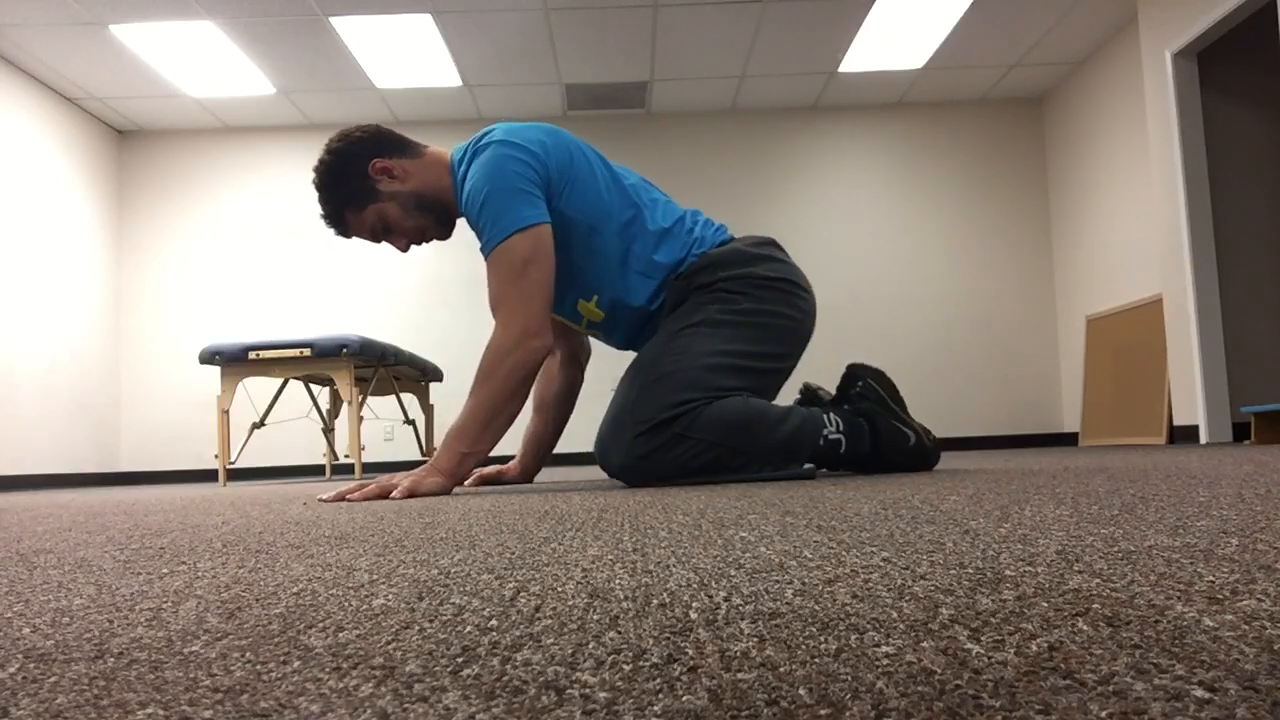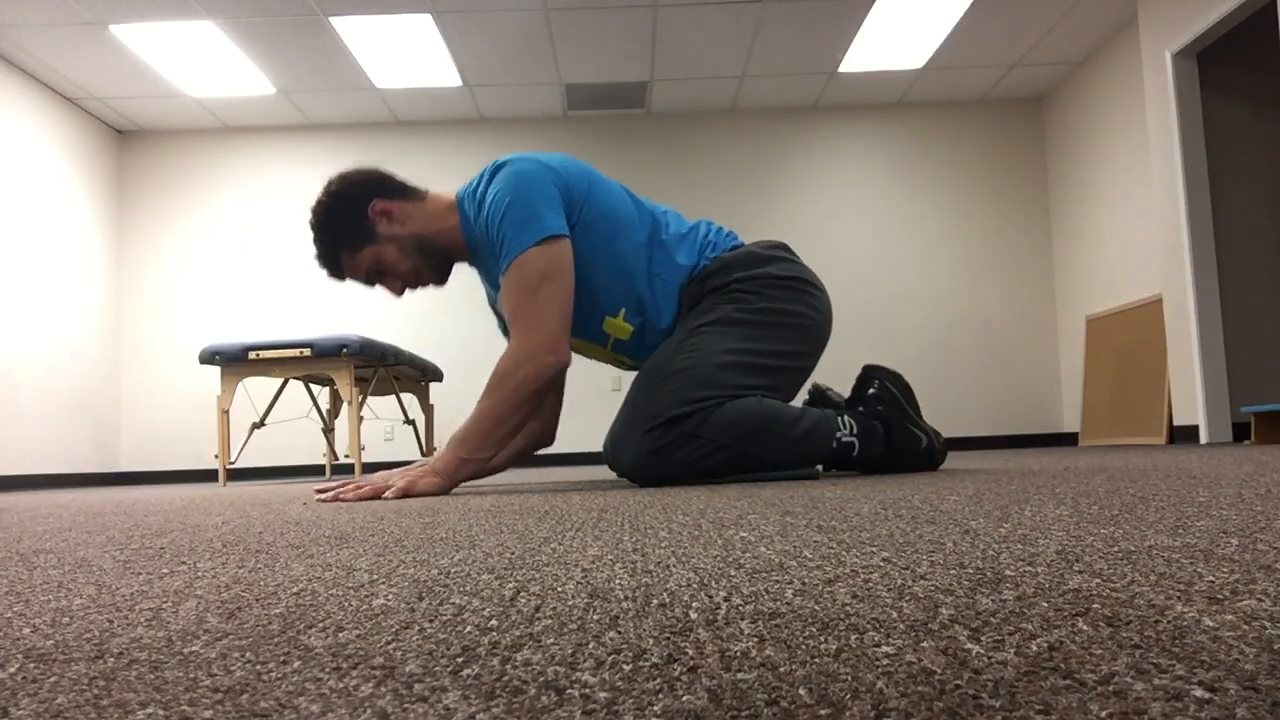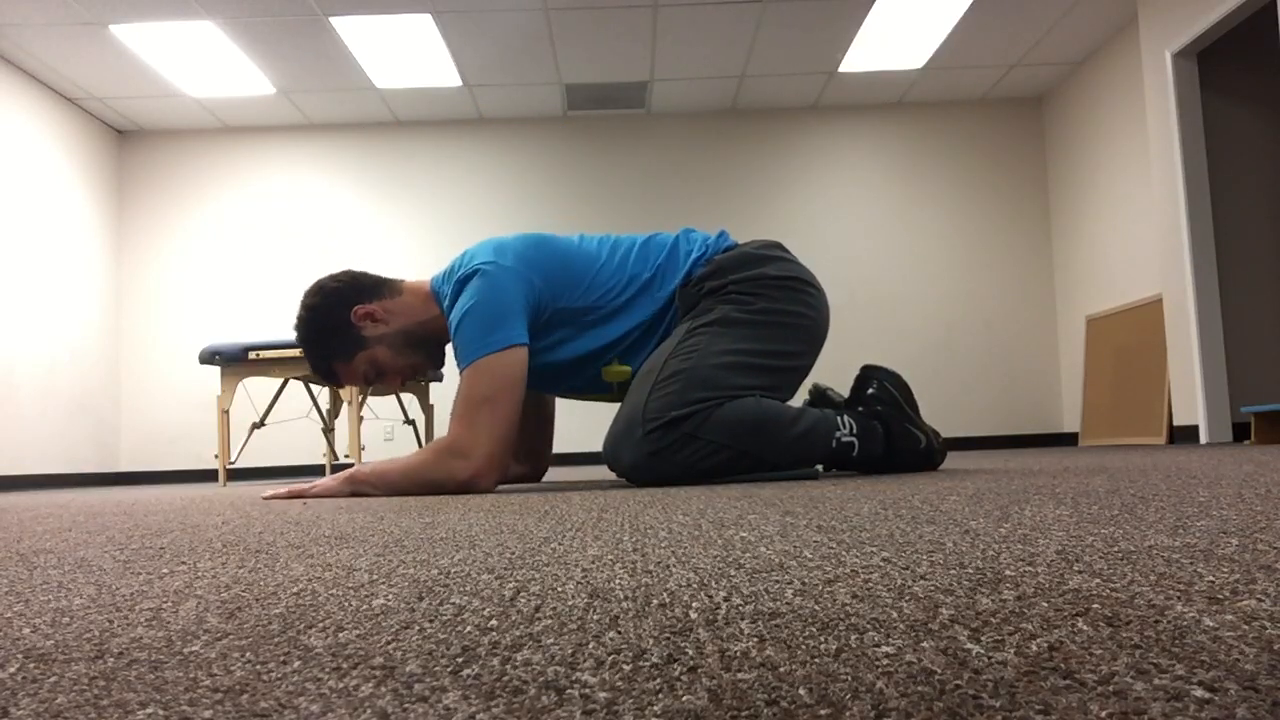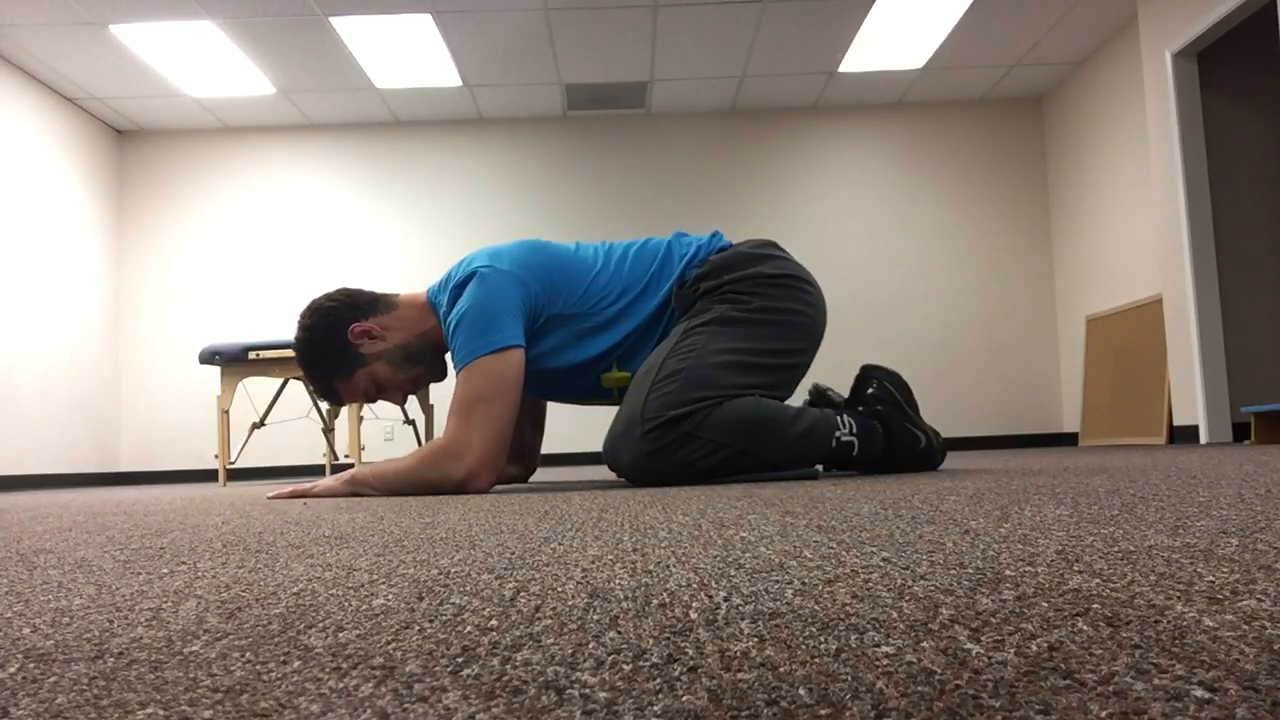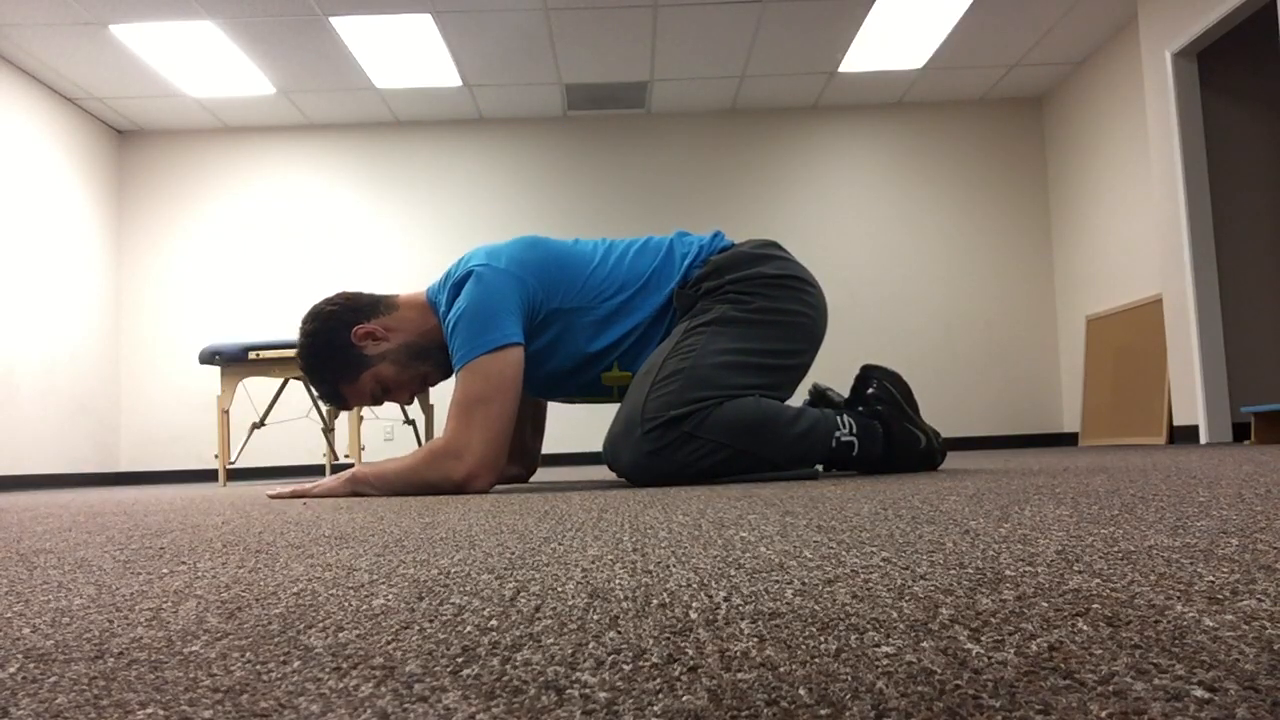
dt=1s
person 1, frame 1
left shoulder: (495, 163)
right shoulder: (498, 188)
left elbow: (524, 337)
right elbow: (565, 347)
left wrist: (445, 466)
right wrist: (525, 464)
left hip: (740, 291)
right hip: (735, 297)
left knee: (638, 446)
right knee: (631, 447)
left ankle: (851, 430)
right ankle: (830, 418)
person 1, frame 2
left shoulder: (511, 189)
right shoulder: (495, 259)
left elbow: (540, 354)
right elbow: (536, 420)
left wrist: (443, 470)
right wrist: (441, 467)
left hip: (760, 294)
right hip: (728, 310)
left knee: (650, 448)
right knee: (635, 454)
left ankle: (863, 431)
right ankle: (834, 418)
person 1, frame 3
left shoulder: (483, 288)
right shoulder: (494, 299)
left elbow: (473, 462)
right elbow: (526, 460)
left wrist: (350, 479)
right wrist: (378, 478)
left hip: (757, 292)
right hip: (745, 299)
left knee: (649, 446)
right knee: (633, 455)
left ankle: (864, 431)
right ankle: (834, 413)
person 1, frame 4
left shoulder: (480, 295)
right shoulder: (491, 314)
left elbow: (470, 465)
right elbow: (516, 460)
left wrist: (351, 479)
right wrist: (382, 475)
left hip: (755, 291)
right hip: (743, 298)
left knee: (646, 445)
right knee: (640, 451)
left ankle: (865, 431)
right ankle: (832, 415)
person 1, frame 5
left shoulder: (479, 293)
right shoulder: (495, 315)
left elbow: (471, 464)
right elbow: (517, 461)
left wrist: (353, 478)
right wrist: (382, 475)
left hip: (754, 290)
right hip: (744, 298)
left knee: (646, 446)
right knee: (640, 456)
left ankle: (868, 430)
right ankle: (828, 415)
